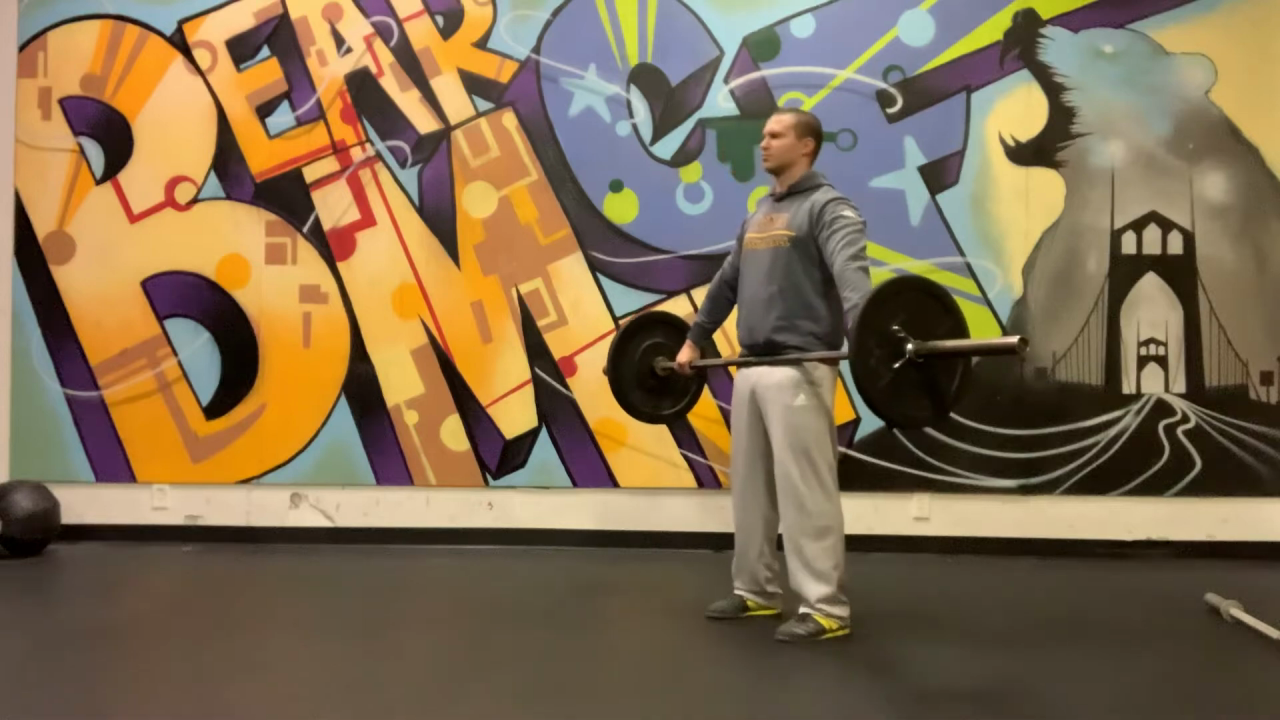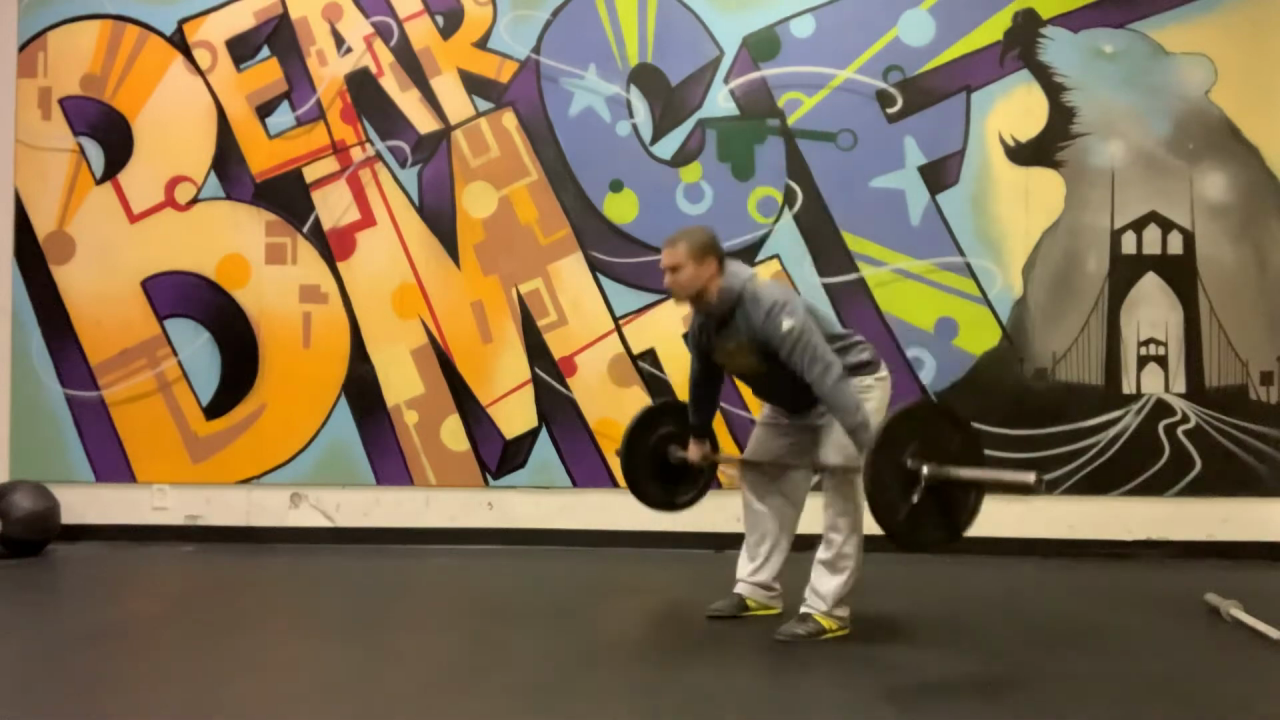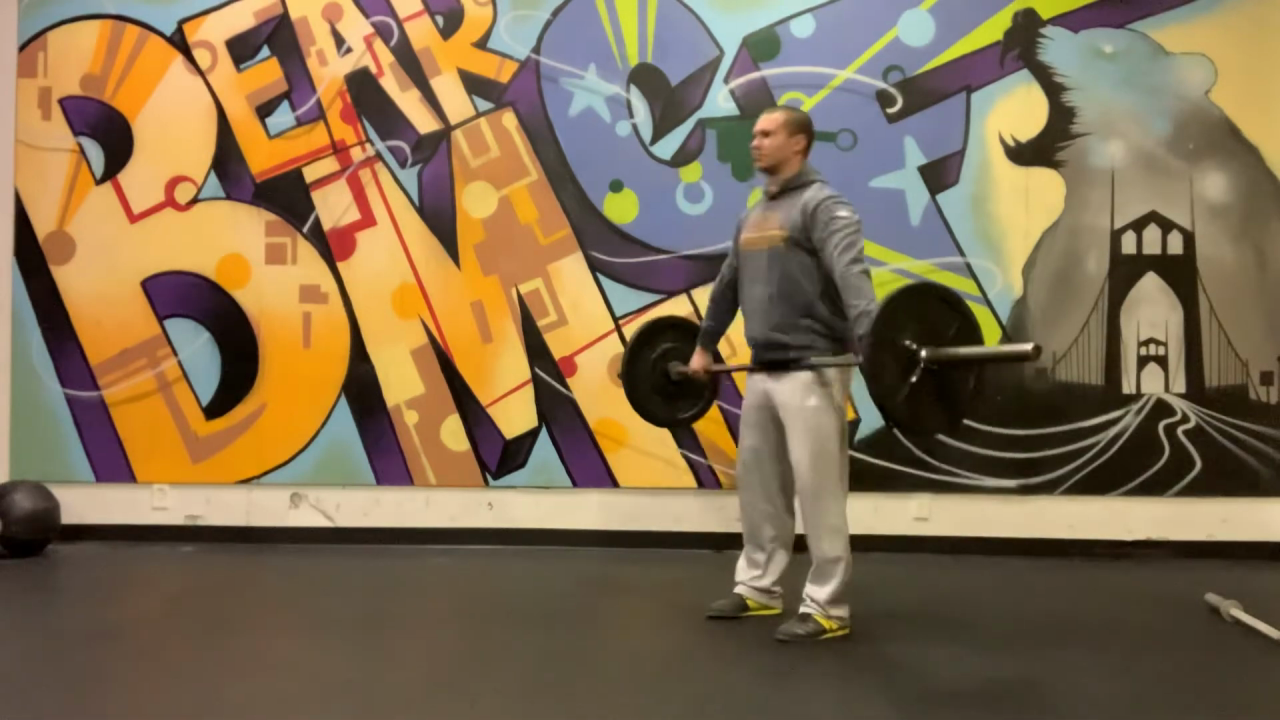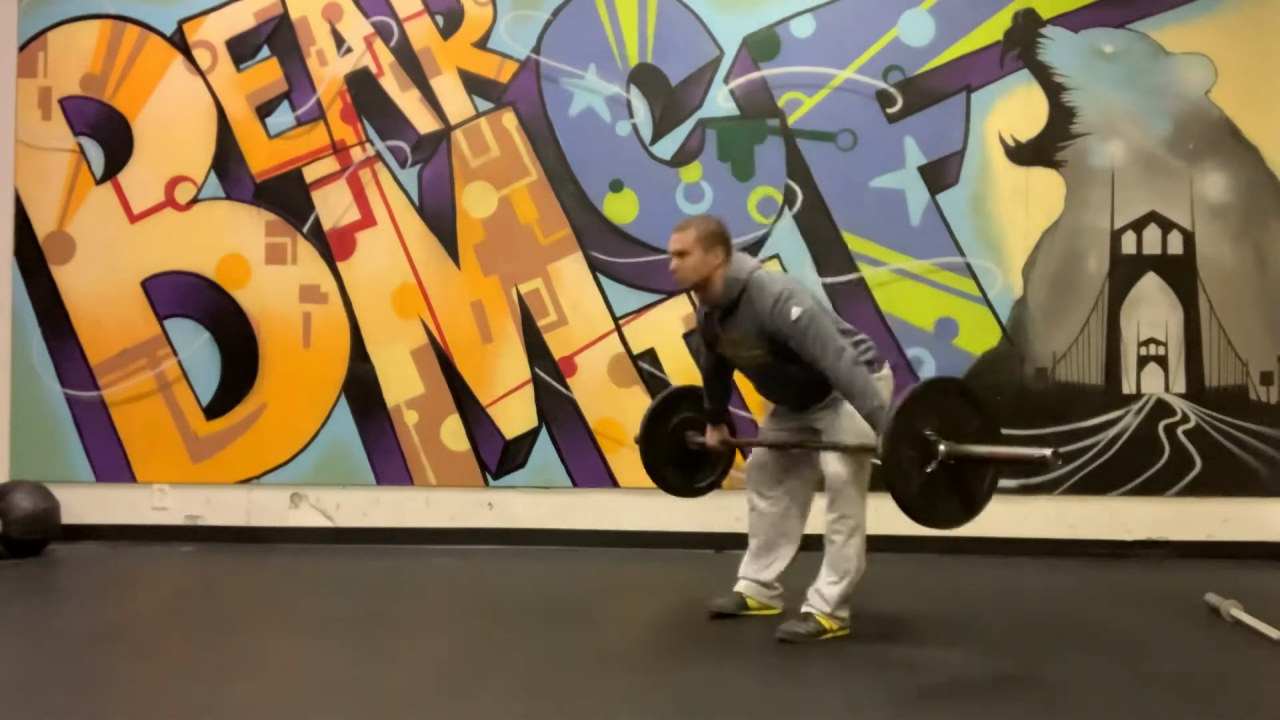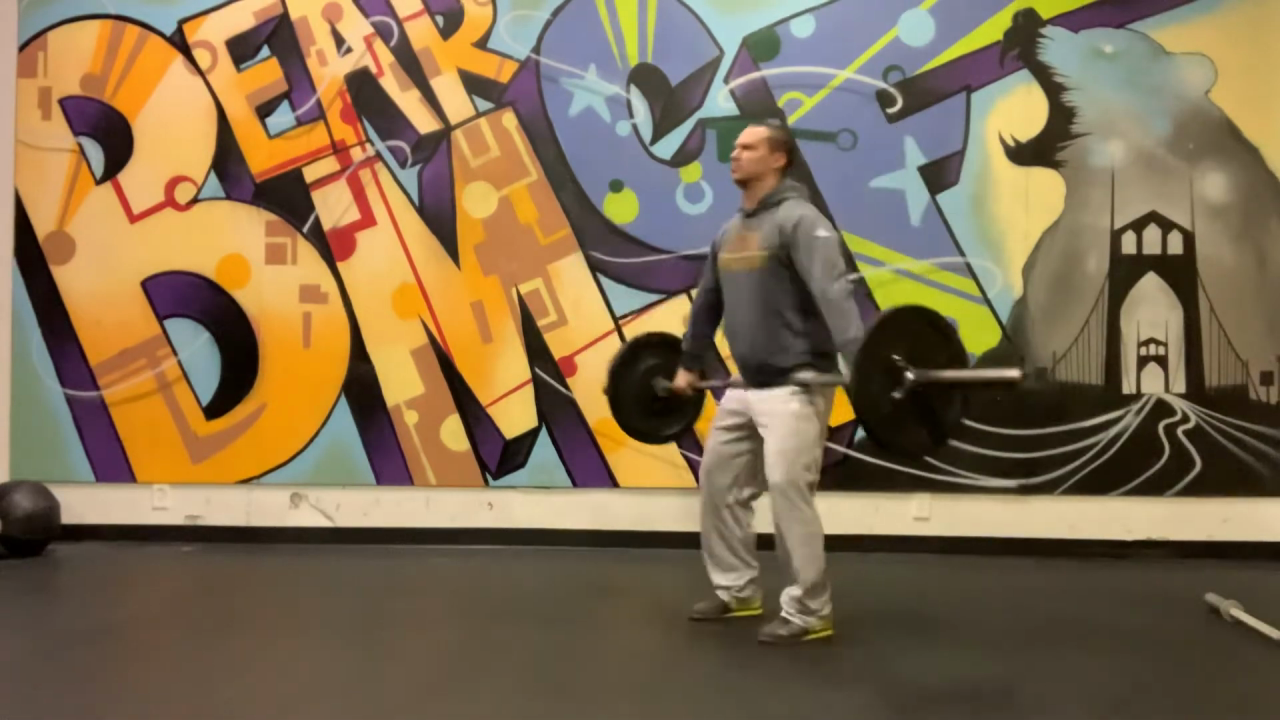
dt=1s
person 1, frame 1
left shoulder: (828, 208)
right shoulder: (758, 214)
left elbow: (851, 271)
right elbow: (727, 282)
right wrist: (694, 339)
left hip: (799, 370)
right hip: (750, 369)
left knee: (806, 489)
right knee: (750, 486)
left ankle: (825, 607)
right ankle: (755, 590)
person 1, frame 2
left shoulder: (769, 309)
right shoulder: (703, 322)
left elbow: (829, 375)
right elbow: (704, 380)
left wrist: (871, 449)
right wrist: (698, 436)
left hip: (857, 381)
left knee: (839, 484)
right knee: (758, 477)
left ankle: (826, 610)
right ankle: (757, 589)
person 1, frame 3
left shoulder: (822, 204)
right shoulder: (752, 216)
left elbow: (851, 273)
right elbow: (728, 285)
left wrist: (872, 341)
right wrist: (704, 346)
left hip: (815, 372)
right hip: (764, 373)
left knee: (817, 486)
right knee: (757, 481)
left ankle: (826, 608)
right ankle: (757, 588)
person 1, frame 4
left shoulder: (775, 298)
right shoulder: (709, 312)
left elbow: (840, 360)
right elbow: (715, 369)
left wrist: (888, 430)
right wrist: (715, 421)
left hip: (848, 391)
right hip: (796, 401)
left knee: (843, 481)
right knee: (767, 479)
left ankle: (827, 610)
right ankle: (757, 588)
person 1, frame 5
left shoulder: (800, 221)
right shoulder: (730, 233)
left elbow: (832, 293)
right elbow: (709, 303)
left wrist: (862, 362)
right wrist: (688, 364)
left hip: (797, 383)
right hip: (747, 385)
left knee: (787, 486)
right knee: (719, 482)
left ankle: (810, 611)
right ankle: (736, 589)
